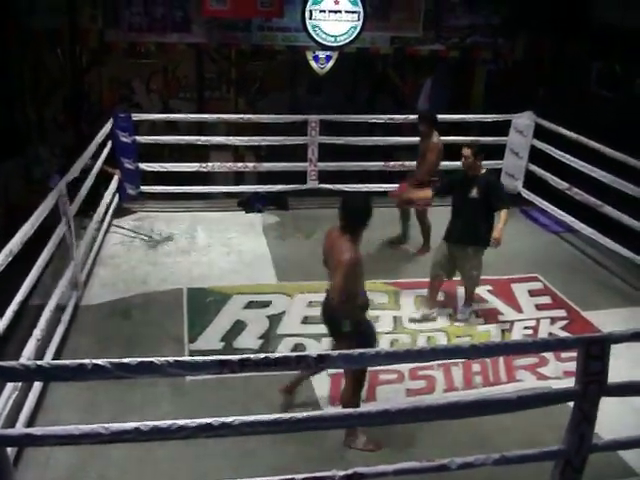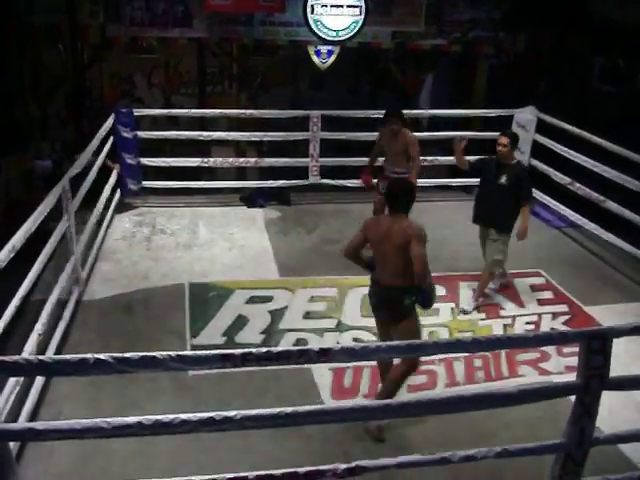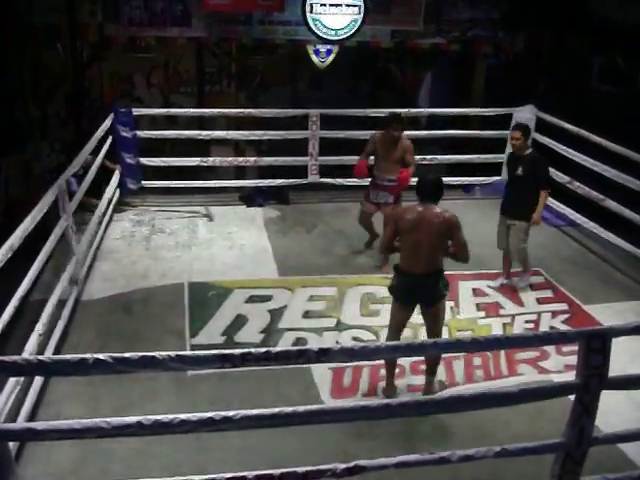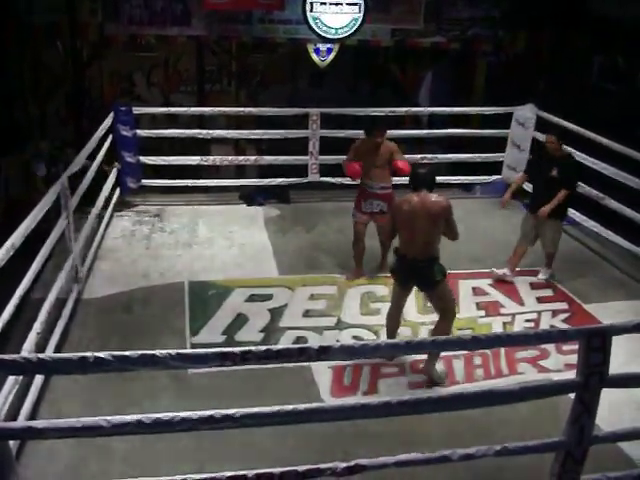
dt=0.5s
person 1, frame 1
left shoulder: (333, 234)
right shoulder: (350, 256)
right elbow: (338, 301)
right wrist: (361, 323)
left hip: (332, 308)
right hip: (342, 316)
right knee: (356, 376)
left ankle: (292, 388)
right ankle: (352, 435)
person 1, frame 2
left shoulder: (372, 224)
right shoulder: (413, 230)
left elbow: (349, 251)
right elbow: (421, 270)
right wrist: (428, 288)
left hip: (377, 291)
right hip: (401, 296)
left knee: (386, 345)
right knee: (411, 359)
left ankle: (386, 392)
person 1, frame 3
left shoulder: (400, 214)
right shoulder: (449, 219)
left elbow: (384, 248)
right elbow: (464, 257)
left hip: (404, 281)
right hip: (432, 283)
left knee: (394, 332)
right knee: (434, 336)
left ankle: (390, 385)
right ankle: (430, 384)
person 1, frame 4
left shoulder: (399, 205)
right shoulder: (443, 204)
left elbow: (389, 236)
right elbow: (454, 236)
left hip: (403, 264)
right hip: (429, 267)
left knee: (396, 306)
right knee: (448, 313)
right ankle: (430, 364)
person 2, frame 1
left shoulder: (490, 182)
right shoulder: (458, 178)
left elbow: (503, 208)
right elbow: (433, 192)
left wrist: (499, 229)
right wrist: (411, 195)
left hip: (473, 240)
right hip: (453, 235)
left knee: (469, 276)
right knee: (437, 270)
left ankle: (468, 304)
right ankle: (431, 309)
person 2, frame 2
left shoulder: (520, 172)
right shoulder: (489, 163)
left elbow: (526, 201)
right elbow: (464, 166)
left wrist: (524, 226)
right wrist: (458, 151)
left hip: (502, 224)
right hip: (484, 219)
left knee: (492, 260)
right knee: (491, 257)
left ankle: (476, 297)
right ankle: (502, 277)
person 2, frame 3
left shoulder: (536, 161)
right shoulder: (511, 157)
left elbow: (544, 189)
left wrist: (538, 212)
left hip: (523, 213)
right hip: (506, 209)
left knee: (517, 247)
right knee: (505, 245)
left ankle: (526, 271)
right ankle: (505, 276)
person 2, frame 4
left shoulder: (569, 163)
right shoulder: (540, 156)
left elbow: (567, 190)
right elbow: (525, 175)
left wrist: (549, 206)
right wrist: (509, 192)
left hip: (554, 211)
right hip: (534, 207)
left knee: (550, 244)
right knee: (524, 238)
left ankle: (547, 268)
right ankle: (509, 270)
person 3, frame 1
left shoulder: (434, 143)
right shoulder: (426, 136)
left elbow: (427, 167)
left wrist: (410, 183)
left hip: (426, 182)
right hip: (417, 179)
left knee: (421, 215)
right knee: (402, 205)
left ankle: (426, 246)
right ankle: (404, 235)
person 3, frame 2
left shoulder: (409, 138)
right shoulder: (383, 133)
left elbow: (416, 160)
right elbow: (376, 150)
left wrist: (412, 180)
right wrist: (368, 168)
left hip: (401, 178)
right hip: (386, 175)
right knee: (377, 210)
person 3, frame 3
left shoulder: (406, 144)
right shoulder: (376, 138)
left elbow: (412, 165)
right elbow: (365, 154)
left wrist: (407, 174)
right wrist: (362, 164)
left hip: (393, 188)
right hip: (376, 184)
right knee: (363, 219)
left ankle: (385, 259)
right ankle: (373, 235)
person 3, frame 4
left shoulder: (391, 147)
right shoulder: (359, 146)
left elbow: (403, 165)
right elbow: (347, 163)
left wrist: (402, 167)
right wrist: (349, 168)
left hip: (384, 194)
right hip: (365, 194)
left knee: (384, 235)
right knee: (358, 235)
left ankle: (384, 261)
right ankle: (358, 269)
